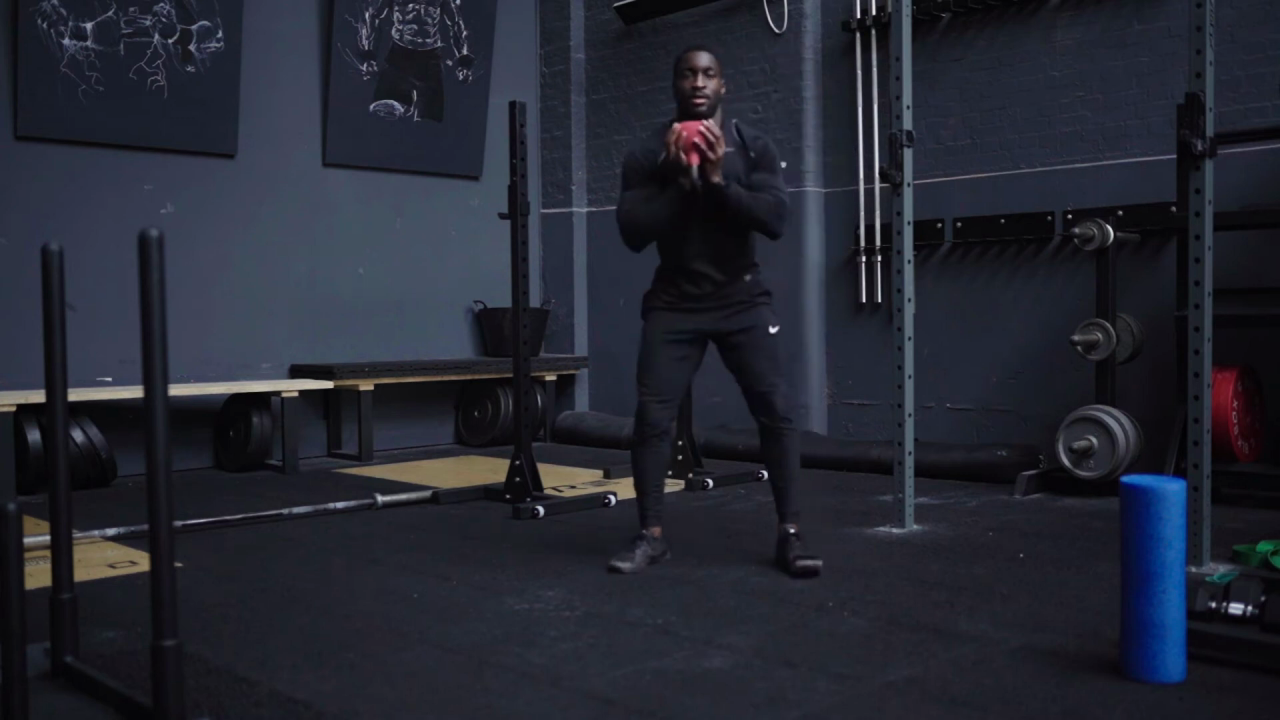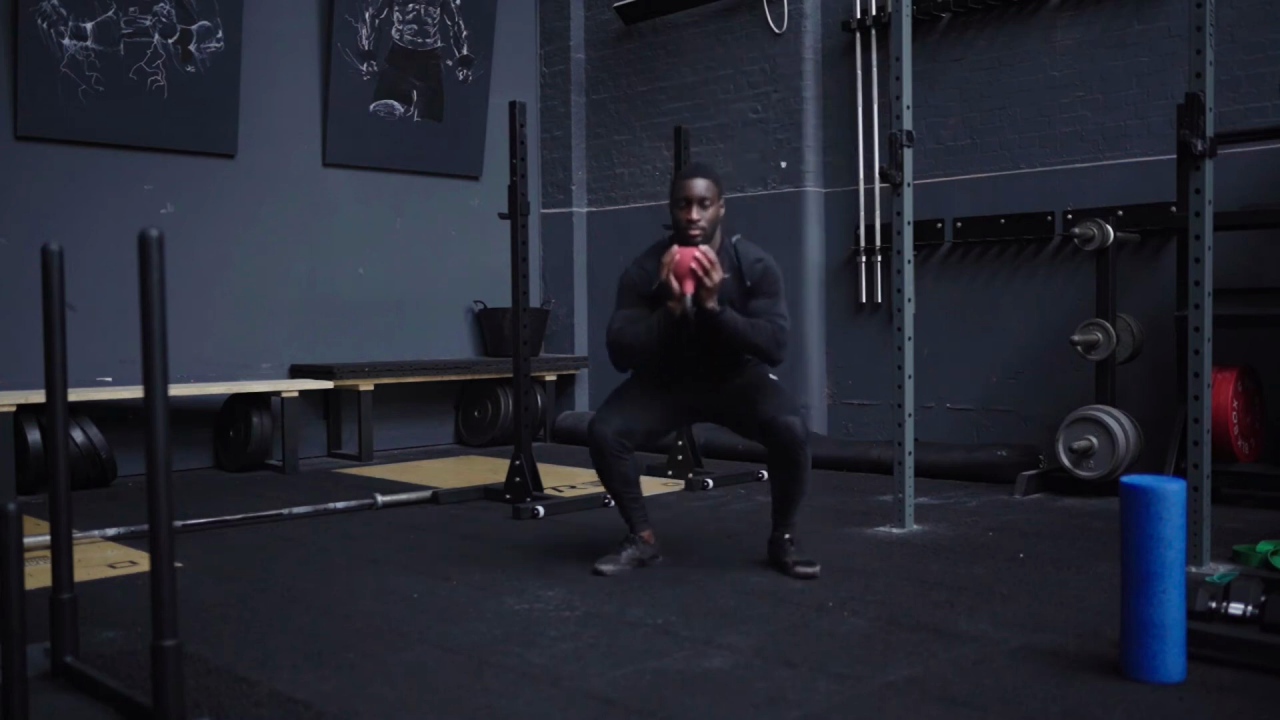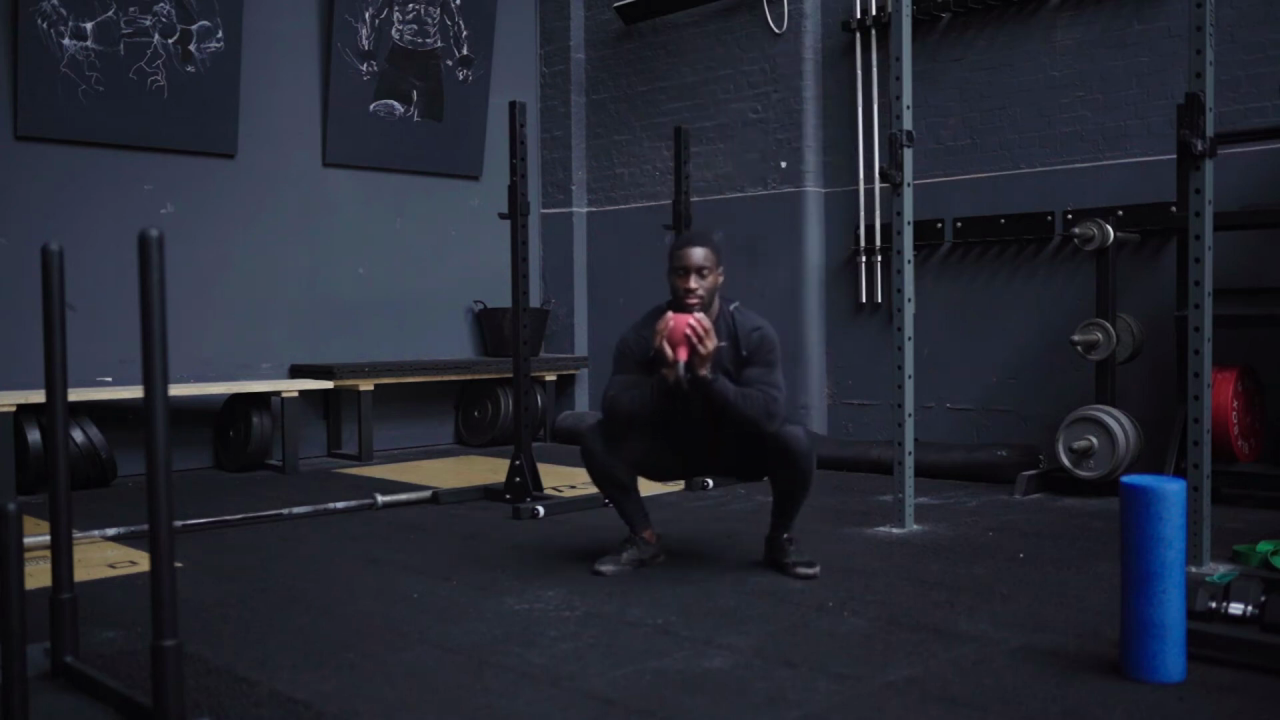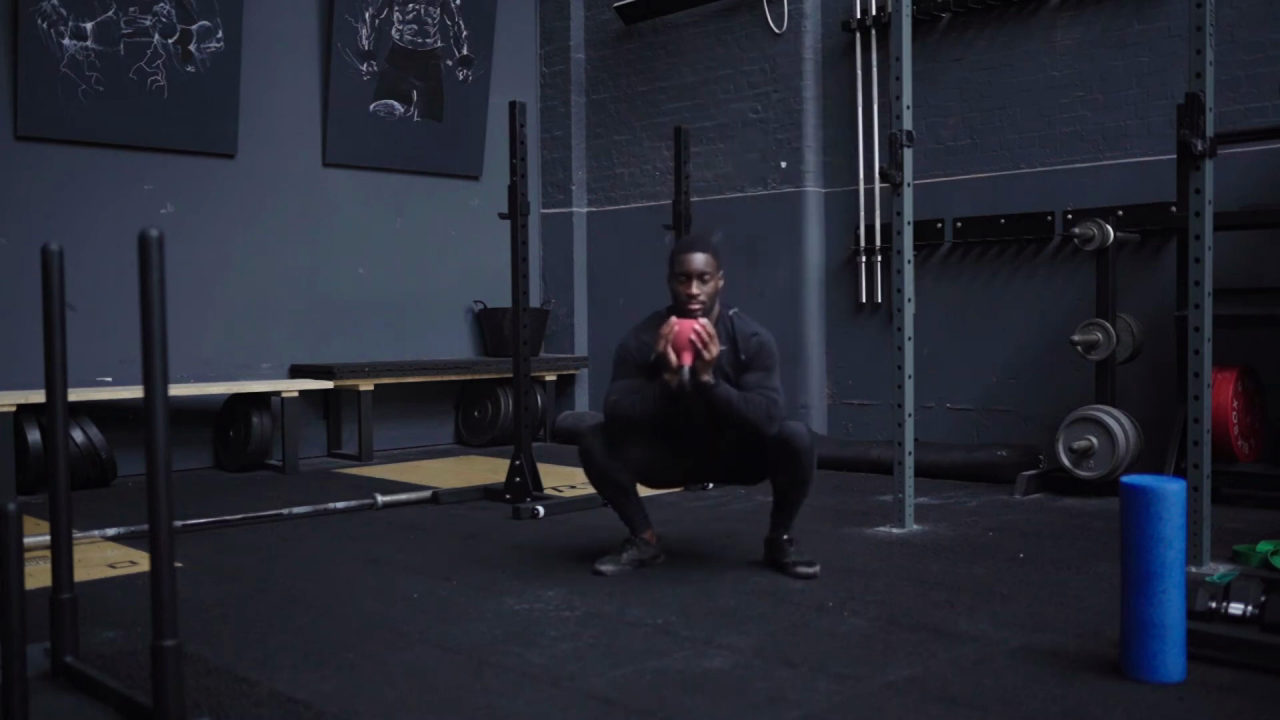
dt=0.7s
person 1, frame 1
left shoulder: (752, 146)
right shoulder: (648, 153)
left elbow: (775, 220)
right elbow: (633, 233)
left wrist: (719, 179)
right wrist: (682, 183)
left hip: (741, 299)
right hip: (674, 303)
left knee: (775, 410)
right knee: (652, 416)
left ankle: (789, 532)
right ankle: (651, 534)
person 1, frame 2
left shoulder: (755, 265)
right shoulder: (645, 271)
left elbow: (775, 346)
right elbow: (620, 352)
left wrist: (715, 307)
right wrist: (670, 308)
left hip: (735, 381)
right hip: (666, 382)
left knee: (791, 430)
right knee: (604, 432)
left ankle: (782, 540)
right ankle: (642, 538)
person 1, frame 3
left shoulder: (754, 332)
right shoulder: (640, 336)
left elbow: (768, 416)
right elbow: (615, 415)
left wrist: (708, 374)
right wrist: (665, 376)
left hip: (737, 446)
right hip: (671, 446)
left knee: (793, 442)
right knee: (597, 441)
left ankle: (780, 540)
right ankle: (644, 539)
person 1, frame 4
left shoulder: (752, 338)
right shoulder: (640, 341)
left elbow: (769, 418)
right elbow: (617, 418)
left wrist: (709, 380)
right wrist: (668, 380)
left hip: (735, 452)
right hip: (670, 455)
left knee: (795, 438)
right knee: (596, 443)
left ankle: (779, 541)
right ankle: (644, 539)
